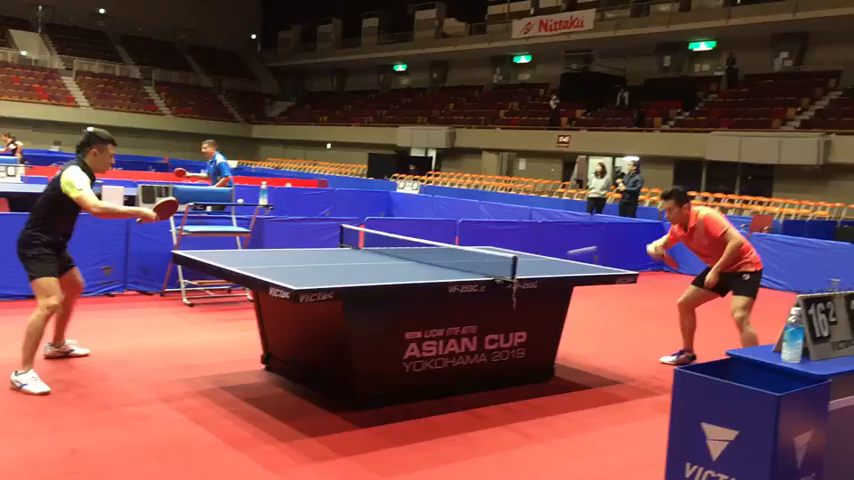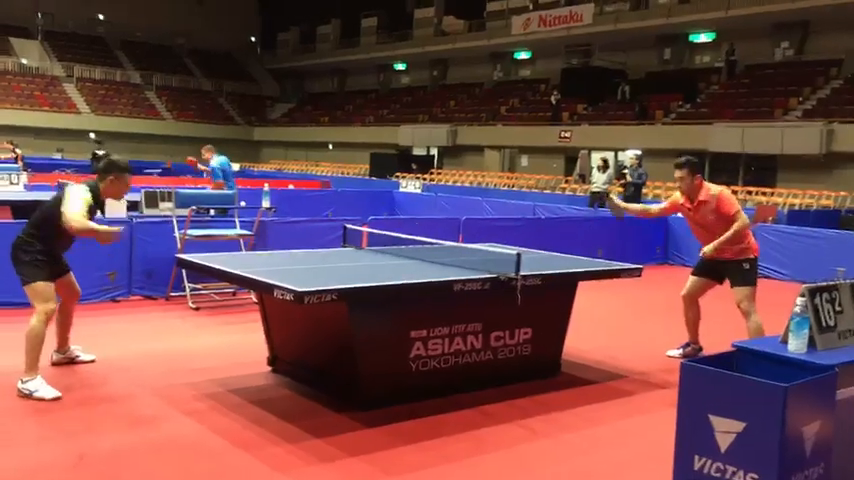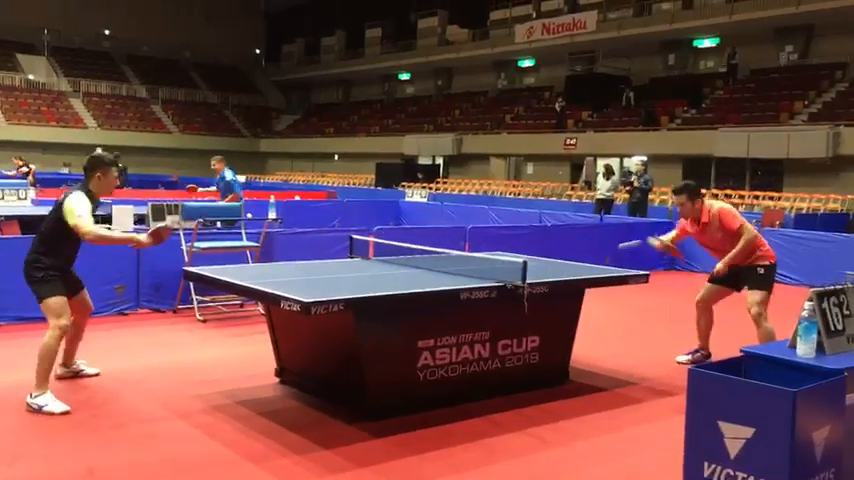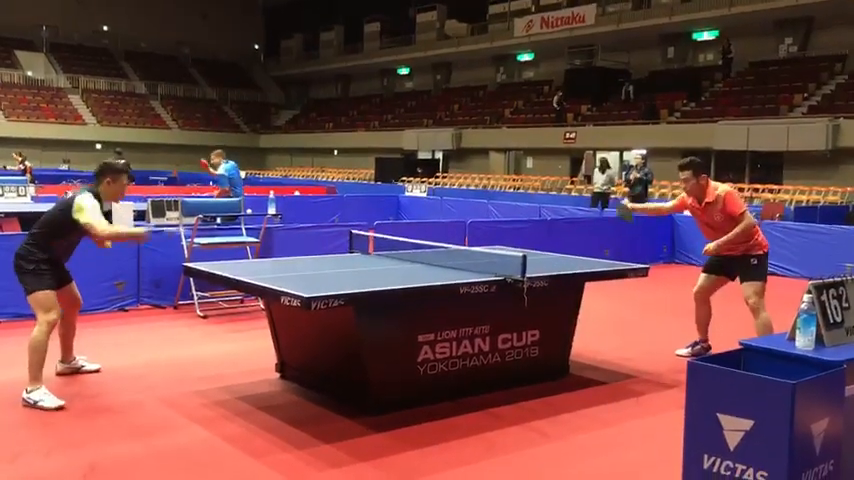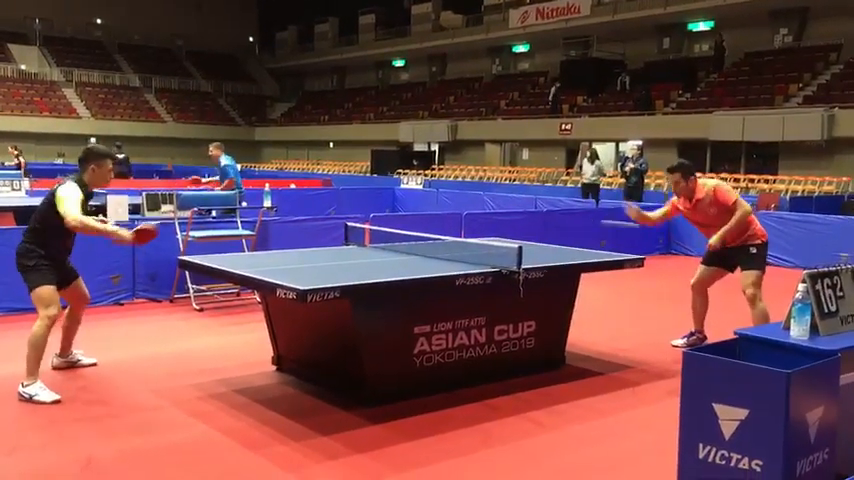
dt=0.4s
person 1, frame 1
left shoulder: (80, 173)
right shoulder: (75, 173)
right elbow: (94, 207)
left wrist: (110, 210)
right wrist: (135, 211)
left hip: (54, 245)
right hip: (37, 245)
left knee: (74, 289)
right knee: (51, 303)
left ankle: (57, 345)
right ankle: (23, 373)
person 1, frame 2
left shoulder: (93, 196)
right shoulder: (80, 192)
right elbow: (72, 223)
left wrist: (99, 233)
right wrist: (107, 232)
left hip: (48, 252)
right hip: (32, 252)
left knee: (71, 296)
right knee: (46, 309)
left ankle: (63, 351)
right ankle: (29, 379)
person 1, frame 3
left shoulder: (84, 197)
right shoulder: (77, 199)
right elbow: (89, 233)
left wrist: (111, 233)
right wrist: (135, 239)
left hip: (60, 267)
right hip: (43, 268)
left knee: (84, 312)
right knee: (61, 324)
left ankle: (67, 366)
right ankle: (38, 395)
person 1, frame 4
left shoulder: (94, 201)
right shoulder: (85, 200)
right elbow: (103, 230)
left wrist: (99, 238)
right wrist: (136, 233)
left hip: (50, 260)
right hip: (35, 260)
left knee: (74, 306)
right knee: (50, 317)
left ankle: (68, 361)
right ankle: (34, 390)
person 1, frame 5
left shoulder: (79, 188)
right shoulder: (69, 188)
right elbow: (75, 222)
left wrist: (102, 224)
right wrist: (116, 234)
left hip: (55, 256)
right hip: (35, 257)
left knee: (81, 301)
right knee: (49, 314)
left ankle: (64, 355)
right ankle: (29, 384)
person 2, frame 1
left shoulder: (706, 217)
right shoulder: (678, 227)
left elbow: (736, 241)
right elbow: (662, 243)
left wrist: (715, 271)
right wrist: (654, 249)
left hip: (744, 266)
right hip: (721, 270)
left knee: (739, 316)
right knee: (684, 304)
right ankle: (687, 353)
person 2, frame 2
left shoulder: (718, 194)
right shoulder: (681, 199)
left elbow: (744, 223)
right elbow: (654, 210)
left wrist: (717, 244)
right wrist: (622, 206)
left hip: (741, 253)
right hip: (715, 256)
left knee: (746, 307)
right knee: (688, 296)
right ankle: (694, 346)
person 2, frame 3
left shoulder: (719, 211)
right shoulder: (688, 222)
left elbow: (751, 235)
right elbow: (671, 238)
left wrist: (727, 261)
right wrist: (662, 244)
left hip: (758, 261)
right hip: (733, 265)
left knee: (756, 312)
right knee: (702, 302)
right ankle: (702, 351)
person 2, frame 4
left shoulder: (724, 194)
right shoulder: (688, 198)
left elbow: (749, 224)
right elbow: (662, 208)
left wrist: (719, 243)
right wrist: (632, 207)
left hip: (751, 250)
right hip: (724, 252)
left knee: (754, 303)
right knee: (699, 294)
right ankle: (702, 344)
person 2, frame 5
left shoulder: (714, 189)
right shoulder: (680, 201)
left elbow: (745, 210)
right elbow: (654, 218)
left wrist: (721, 234)
right wrist: (637, 214)
left hip: (750, 241)
right hip: (724, 246)
left knee: (751, 292)
right knee: (697, 285)
right ankle: (698, 334)
